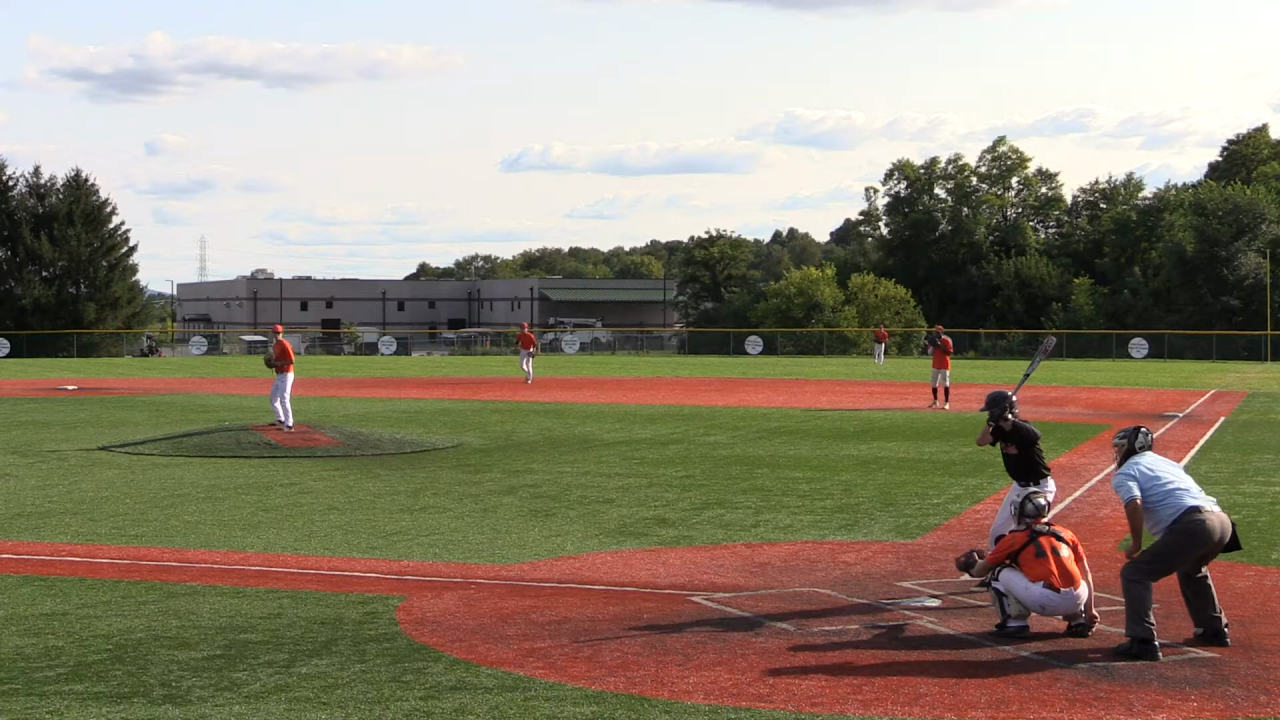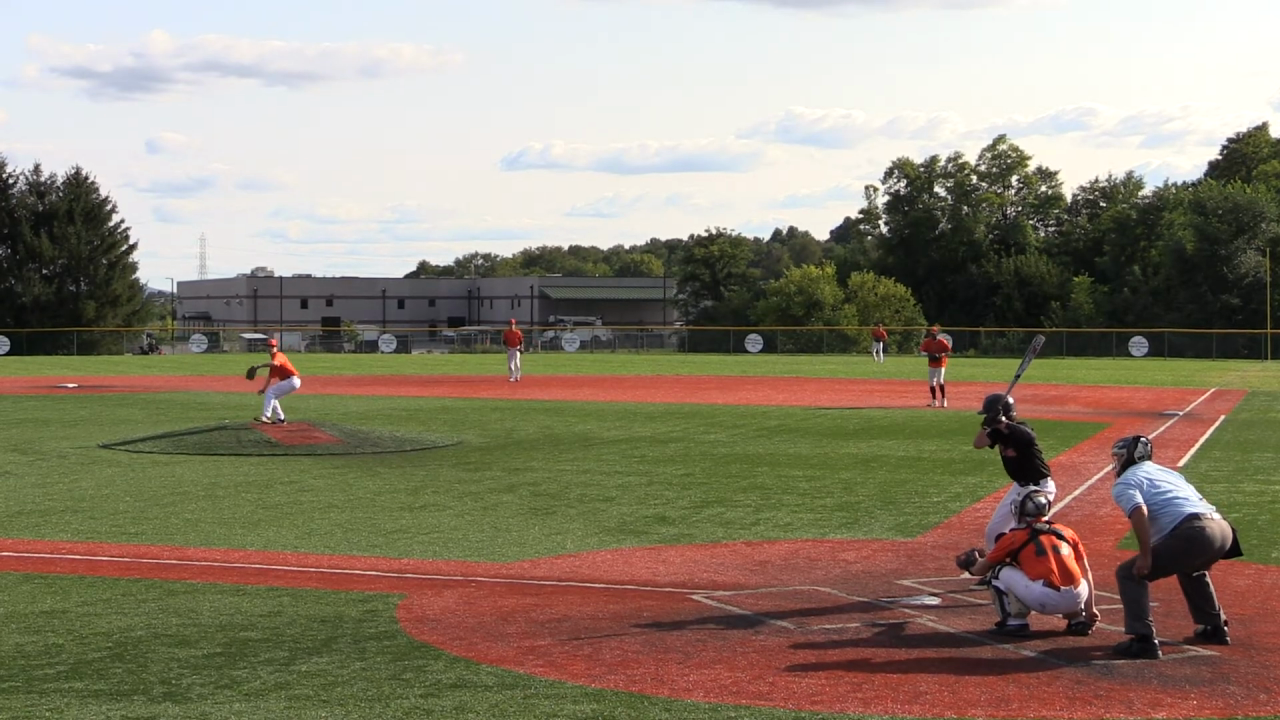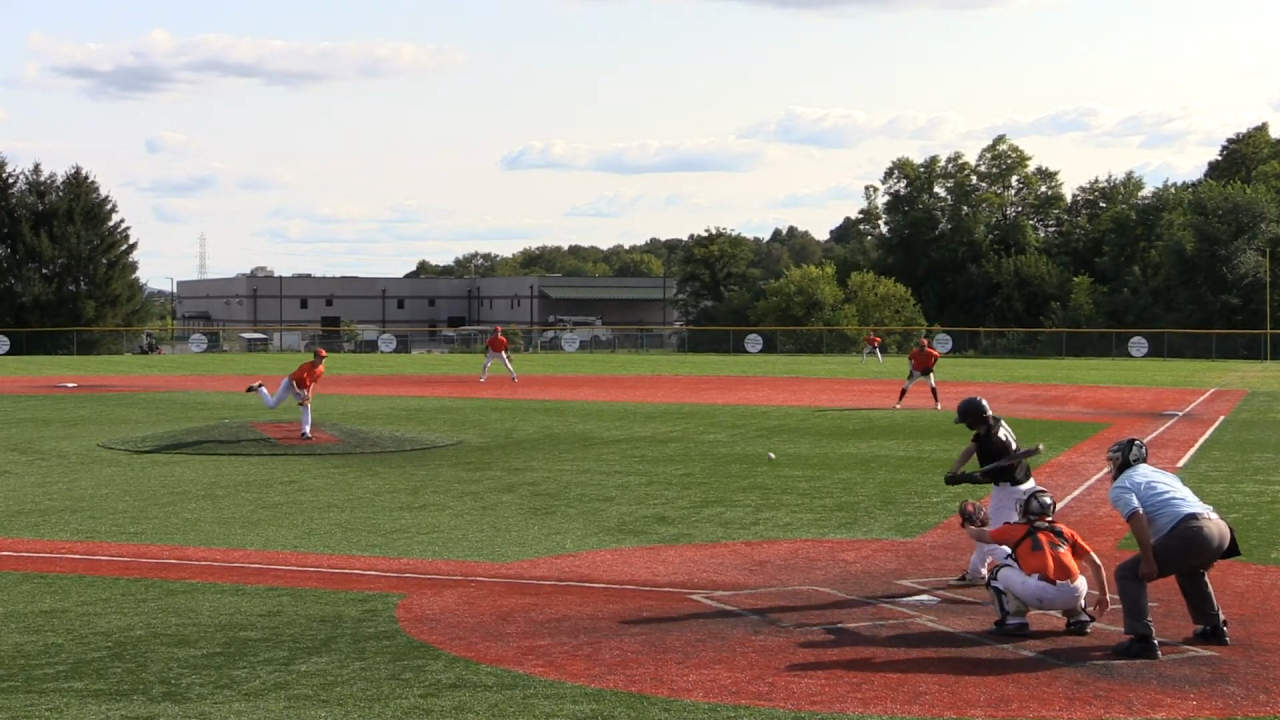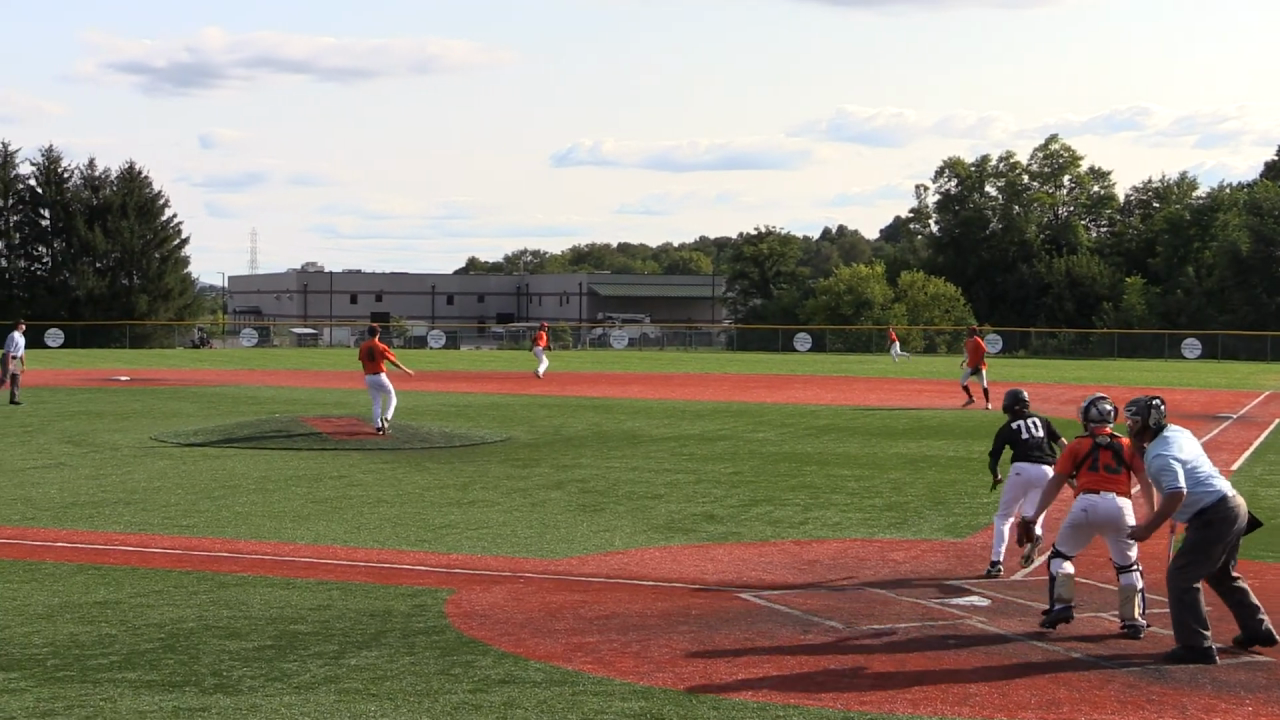
dt=1s
person 1, frame 1
left shoulder: (1124, 473)
right shoulder: (1167, 463)
left elbow: (1134, 505)
left wrist: (1136, 543)
left hip: (1193, 525)
right hip: (1221, 519)
left knee: (1134, 573)
right knee: (1192, 569)
left ankle: (1143, 642)
right ankle: (1214, 630)
person 1, frame 2
left shoulder: (1124, 483)
right shoulder: (1169, 472)
left elbow: (1139, 512)
left wrist: (1145, 555)
left hip: (1194, 533)
right hip: (1222, 528)
left knee: (1128, 573)
right knee: (1189, 567)
left ankle: (1144, 641)
right ankle: (1215, 628)
person 1, frame 3
left shoulder: (1120, 486)
right shoulder: (1165, 474)
left elbow: (1137, 517)
left wrist: (1148, 560)
right wrist: (1205, 554)
left hip: (1191, 534)
right hip: (1220, 528)
left knee: (1128, 573)
right knee: (1189, 568)
left ankle: (1143, 640)
right ankle: (1214, 627)
person 1, frame 4
left shoulder: (1159, 454)
right shoulder: (1177, 432)
left elbow: (1176, 494)
left wrist: (1148, 529)
right wrist: (1140, 445)
left hip: (1214, 516)
right hip: (1233, 506)
left knee: (1181, 577)
right knee: (1220, 573)
left ankle: (1198, 646)
right ankle: (1258, 629)
person 2, frame 1
left shoulder: (1023, 428)
right shoulder: (1001, 428)
left elbow: (1036, 435)
right elbow: (980, 441)
left wrist: (1008, 419)
right wrist: (991, 422)
left hip: (1039, 488)
right hip: (1019, 486)
right knee: (998, 531)
person 2, frame 2
left shoulder: (1020, 429)
right shoulder: (999, 431)
left elbow: (1031, 438)
right elbow: (978, 444)
left wrist: (1002, 422)
right wrist: (986, 425)
left hip: (1039, 488)
right hip: (1020, 487)
right knee: (993, 531)
person 2, frame 3
left shoulder: (993, 441)
right shoulder: (994, 423)
left elbow: (988, 477)
right elbow: (970, 449)
left wrist: (967, 477)
right wrist: (954, 471)
left hip: (1011, 491)
right hip: (1015, 486)
left knee: (994, 545)
right ankle: (976, 573)
person 2, frame 4
left shoulder: (1006, 428)
right shoulder: (1042, 420)
left elbow: (993, 459)
right elbow: (1062, 444)
left wrist: (995, 477)
left hip: (1021, 469)
right hip: (1045, 472)
left knee: (1003, 516)
left ankle: (996, 563)
right ankle: (1032, 535)
person 3, frame 1
left shoulder: (1015, 538)
right shoulder: (1066, 533)
left elbow: (980, 571)
right elbow: (1086, 573)
left wrist: (971, 566)
right wrist: (1089, 610)
left hip: (1045, 601)
right hip: (1077, 600)
left knee: (999, 572)
left ankle: (1016, 624)
right ankle: (1078, 621)
person 3, frame 2
left shoulder: (1015, 536)
right shoulder: (1067, 532)
left elbow: (980, 570)
right elbow: (1085, 572)
left wrist: (970, 565)
right wrist: (1090, 609)
left hip: (1046, 599)
right hip: (1077, 598)
left knee: (999, 571)
left ankle: (1016, 623)
right ankle: (1078, 620)
person 3, frame 3
left shoulder: (1015, 530)
right shoulder: (1065, 531)
left elbow: (980, 535)
right elbow: (1095, 564)
left wrist: (969, 526)
right wrist: (1103, 595)
left hip: (1041, 593)
right hip: (1075, 593)
left knee: (998, 574)
left ankle: (1014, 621)
right ankle: (1079, 619)
person 3, frame 4
left shoulder: (1076, 445)
right shoulder: (1128, 445)
left elbow: (1056, 483)
right elbow: (1146, 480)
left wrist: (1034, 515)
left hip: (1087, 504)
right hip: (1120, 506)
left knee: (1060, 555)
right knee: (1128, 565)
left ankle: (1061, 606)
right ankle: (1133, 622)
